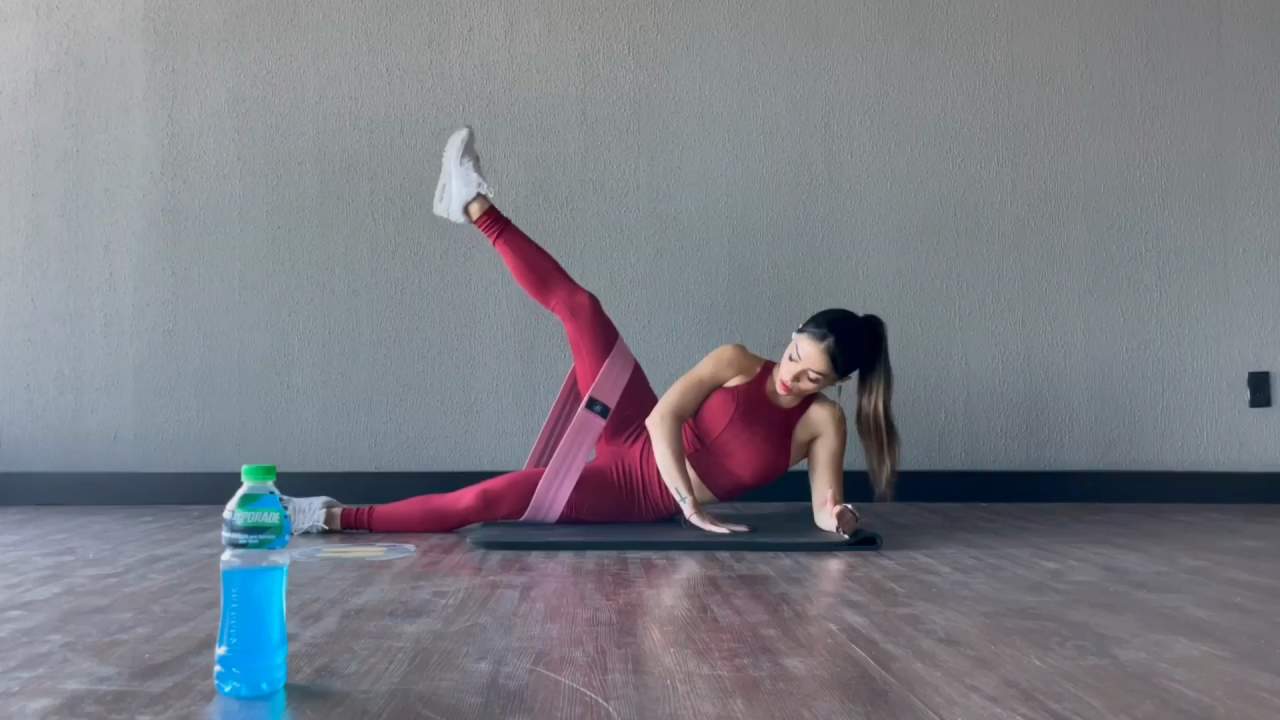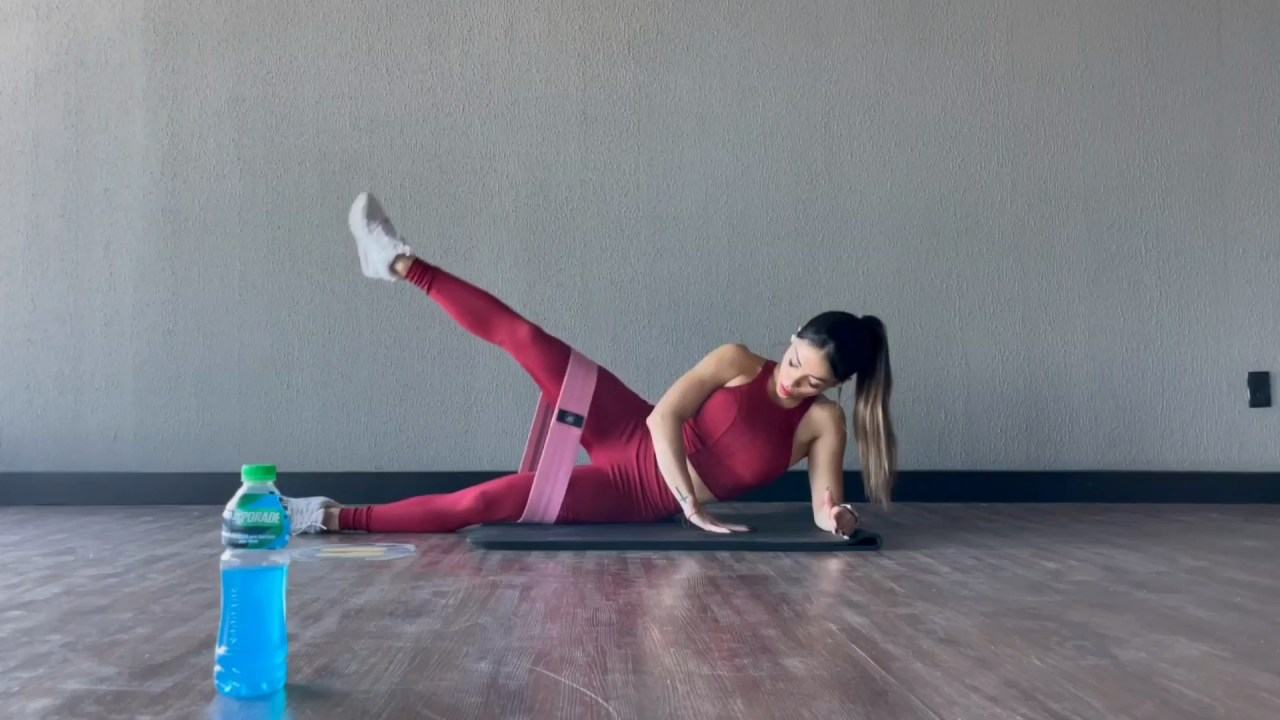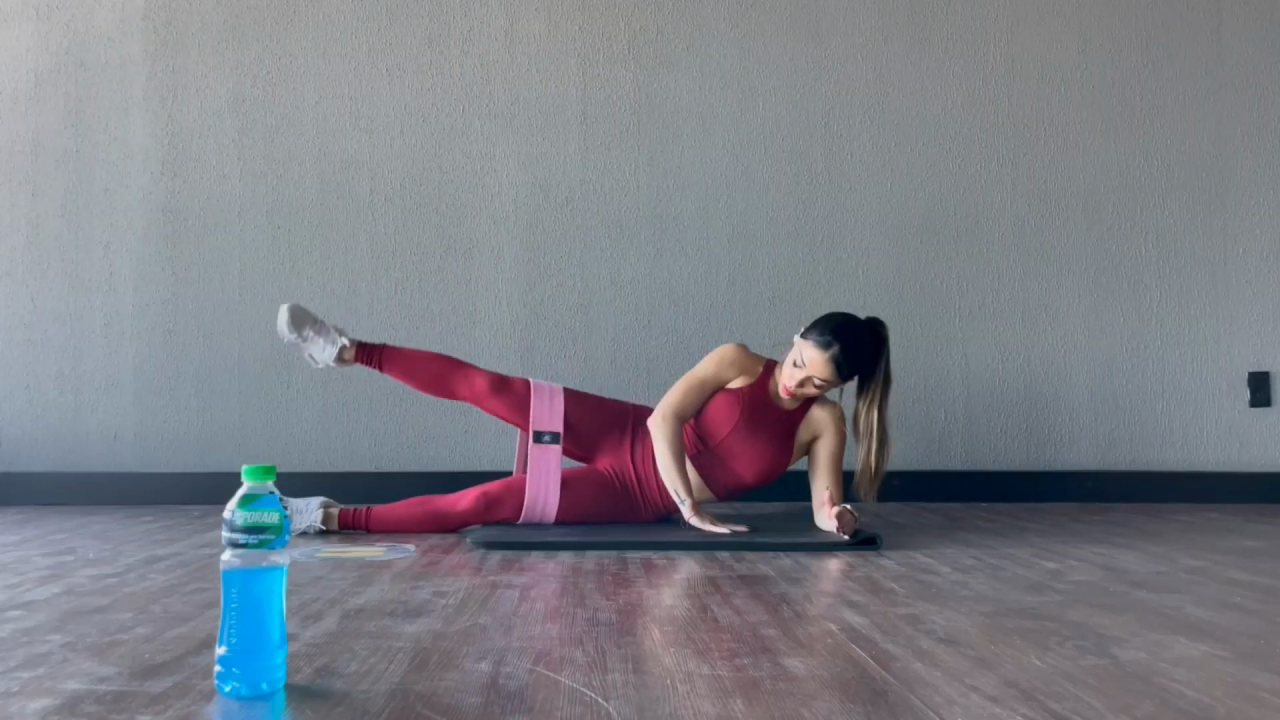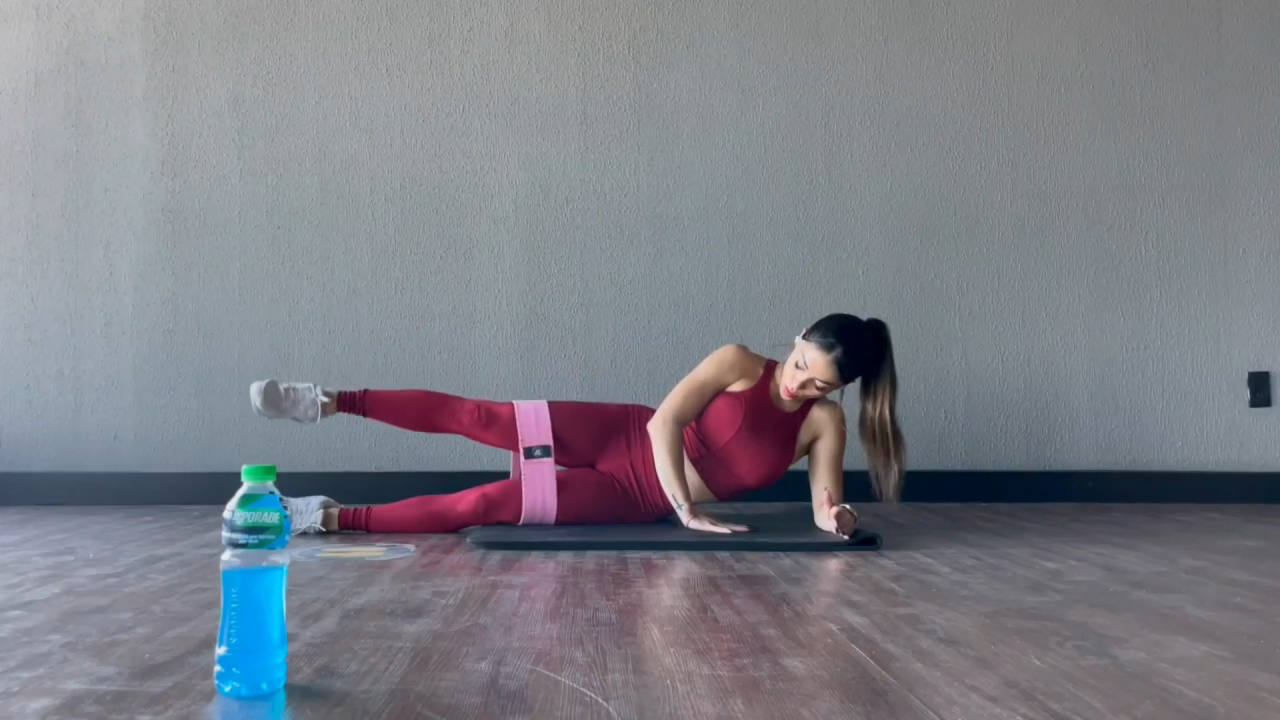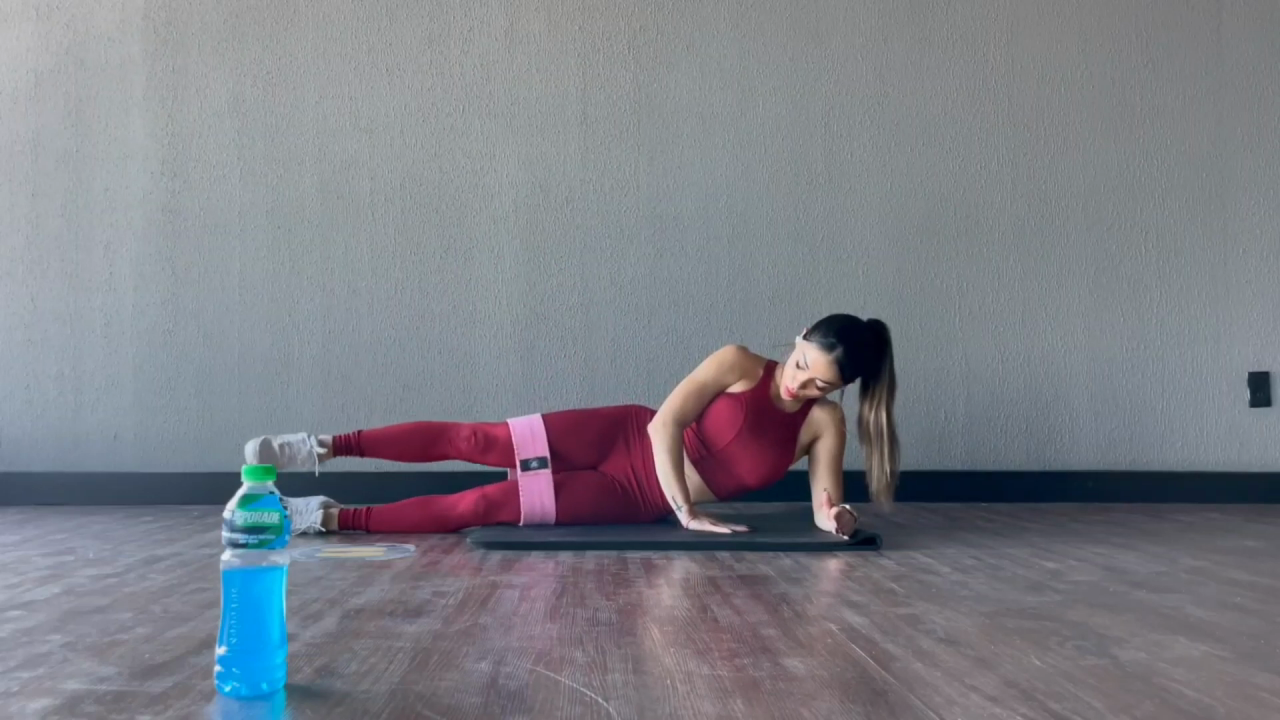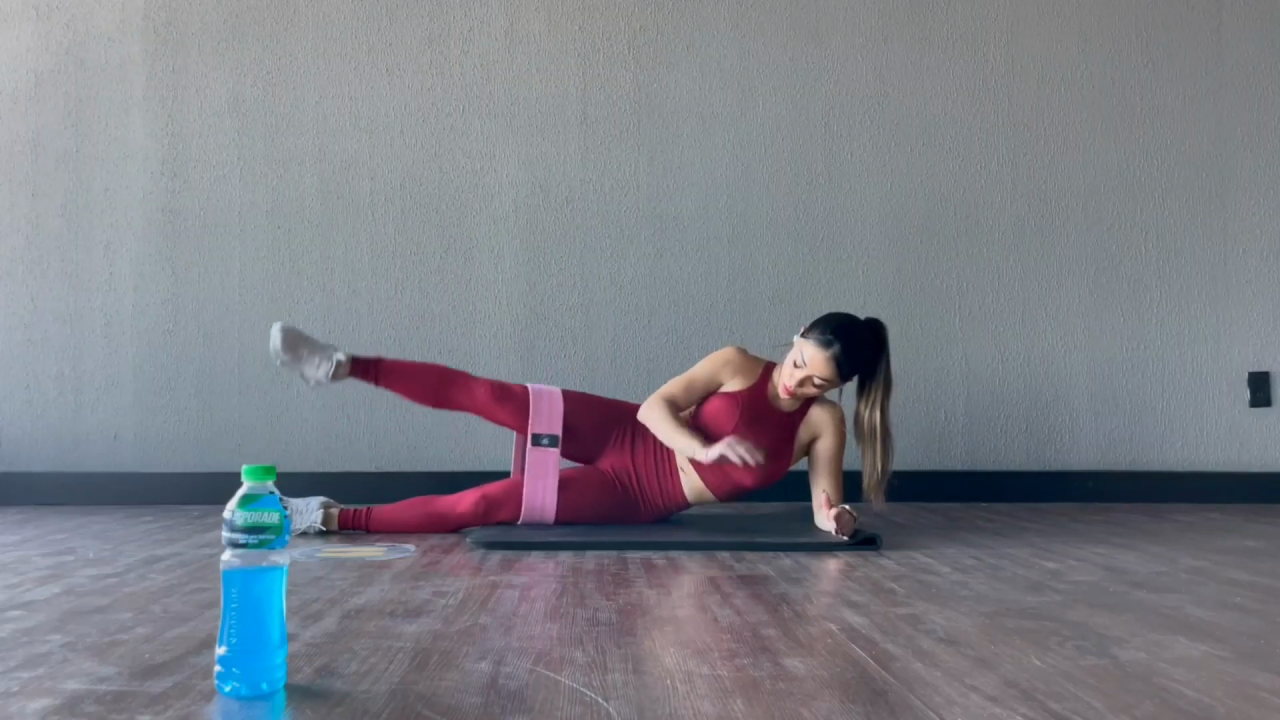
dt=0.3s
person 1, frame 1
left shoulder: (823, 421)
right shoulder: (737, 363)
left elbow: (826, 513)
right elbow: (664, 418)
left wrist: (836, 518)
right wrist: (691, 503)
left hip: (641, 501)
right hip: (636, 446)
left knee: (486, 501)
right knee: (578, 308)
left ankle: (338, 518)
right ankle: (474, 206)
person 1, frame 2
left shoulder: (823, 423)
right shoulder: (739, 362)
left elbow: (825, 515)
right elbow: (665, 415)
left wrist: (835, 518)
right wrist: (691, 506)
left hip: (638, 500)
right hip: (635, 436)
left knee: (487, 503)
right knee: (525, 340)
left ankle: (336, 517)
right ankle: (401, 263)
person 1, frame 3
left shoulder: (824, 421)
right shoulder: (738, 361)
left elbow: (826, 511)
right elbow: (664, 418)
left wrist: (836, 515)
right wrist: (691, 506)
left hip: (639, 499)
right hip: (628, 440)
left knee: (484, 502)
right knee: (490, 389)
left ankle: (335, 518)
right ankle: (349, 350)
person 1, frame 4
left shoulder: (825, 422)
right shoulder: (739, 362)
left elbow: (826, 507)
right elbow: (664, 421)
left wrist: (837, 518)
right wrist: (687, 510)
left hip: (637, 499)
right hip: (624, 439)
left knee: (485, 505)
right knee: (477, 416)
left ankle: (332, 517)
right ankle: (330, 402)
person 1, frame 5
left shoulder: (825, 422)
right shoulder: (739, 364)
left elbow: (826, 511)
right elbow: (666, 424)
left wrist: (837, 518)
right wrist: (688, 511)
left hip: (637, 499)
right hip: (626, 441)
left knee: (489, 505)
right knee: (474, 440)
left ankle: (333, 517)
right ankle: (325, 446)
person 1, frame 6
left shoulder: (822, 429)
right shoulder: (739, 365)
left elbow: (829, 512)
right elbow: (653, 407)
left wrist: (836, 516)
right wrist: (703, 448)
left hip: (639, 504)
right hip: (629, 445)
left knee: (487, 505)
right knee: (491, 397)
left ankle: (338, 515)
right ankle: (342, 364)
